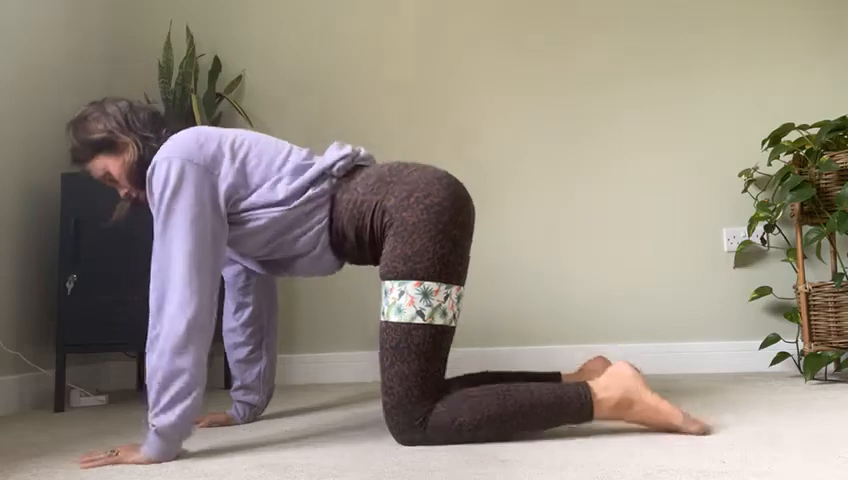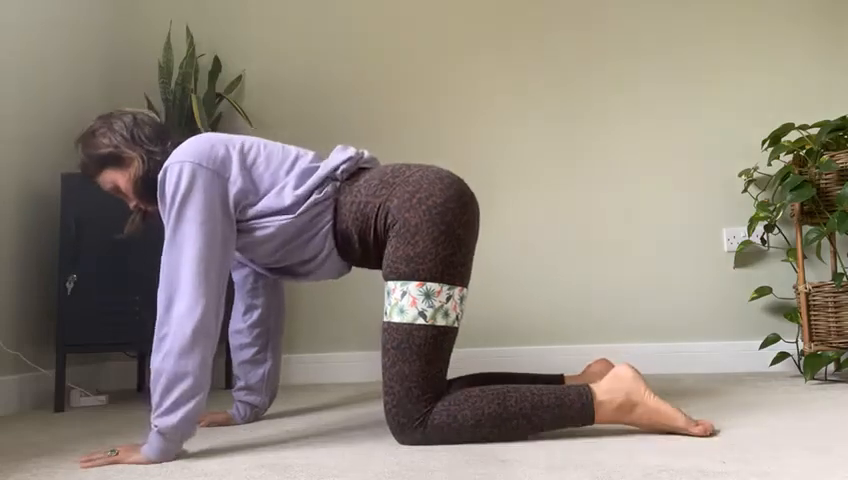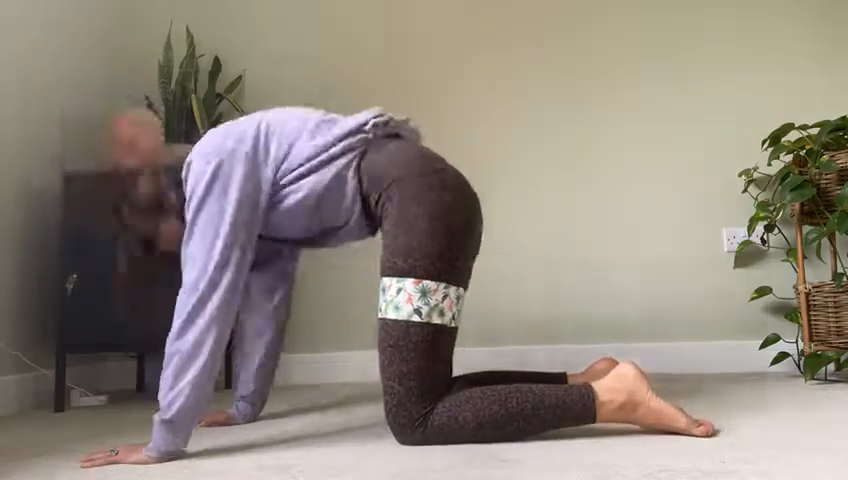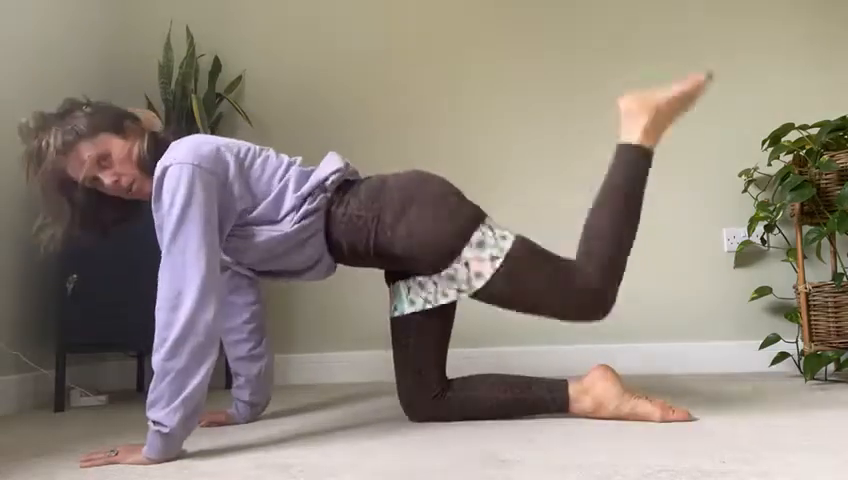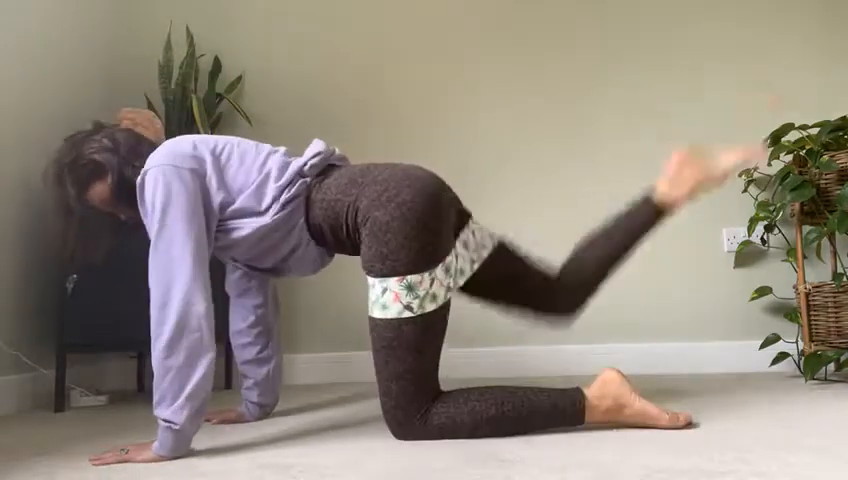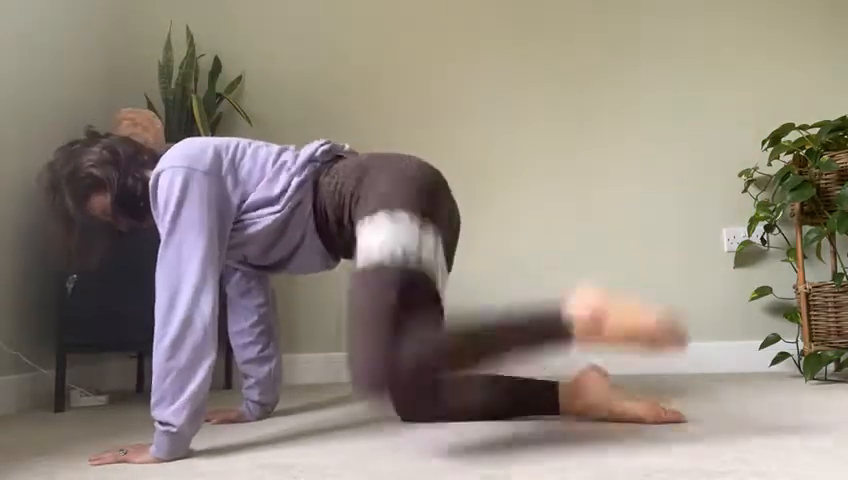
dt=0.7s
person 1, frame 1
left shoulder: (176, 158)
right shoulder: (214, 170)
left elbow: (182, 305)
right elbow: (245, 281)
left wrist: (160, 442)
right wrist: (247, 403)
left hip: (415, 208)
right hip: (422, 206)
left knee: (414, 420)
right knee: (421, 393)
left ankle: (607, 396)
right ankle: (582, 377)
person 1, frame 2
left shoulder: (188, 168)
right shoulder: (219, 181)
left elbow: (189, 308)
right elbow: (253, 286)
left wrist: (161, 441)
right wrist: (249, 401)
left hip: (419, 209)
right hip: (421, 213)
left knee: (413, 419)
right knee: (419, 393)
left ankle: (611, 396)
right ankle: (587, 379)
person 1, frame 3
left shoulder: (213, 160)
right shoulder: (239, 158)
left elbow: (207, 295)
right elbow: (263, 283)
left wrist: (165, 439)
right wrist: (247, 403)
left hip: (419, 193)
right hip: (429, 200)
left knee: (414, 420)
right knee: (424, 390)
left ankle: (611, 398)
right ankle: (586, 380)
person 1, frame 4
left shoulder: (183, 167)
right shoulder: (182, 181)
left elbow: (188, 310)
right elbow: (231, 289)
left wrist: (160, 438)
right wrist: (244, 403)
left hip: (409, 216)
right hip: (399, 245)
left knee: (590, 292)
right knee: (424, 402)
left ankle: (638, 130)
right ankle: (585, 393)
person 1, frame 5
left shoulder: (165, 169)
right shoulder: (200, 175)
left elbow: (181, 307)
right elbow: (247, 284)
left wrist: (170, 438)
right wrist: (256, 400)
left hip: (391, 209)
right hip: (407, 201)
left knee: (412, 417)
right knee: (558, 298)
left ankle: (599, 401)
right ankle: (667, 190)
person 1, frame 6
left shoulder: (180, 173)
right shoulder: (203, 187)
left elbow: (185, 305)
right elbow: (245, 287)
left wrist: (168, 438)
right wrist: (259, 399)
left hip: (392, 193)
right hip: (391, 204)
left knee: (378, 368)
right knee: (415, 397)
left ankle: (576, 317)
right ankle: (580, 391)
